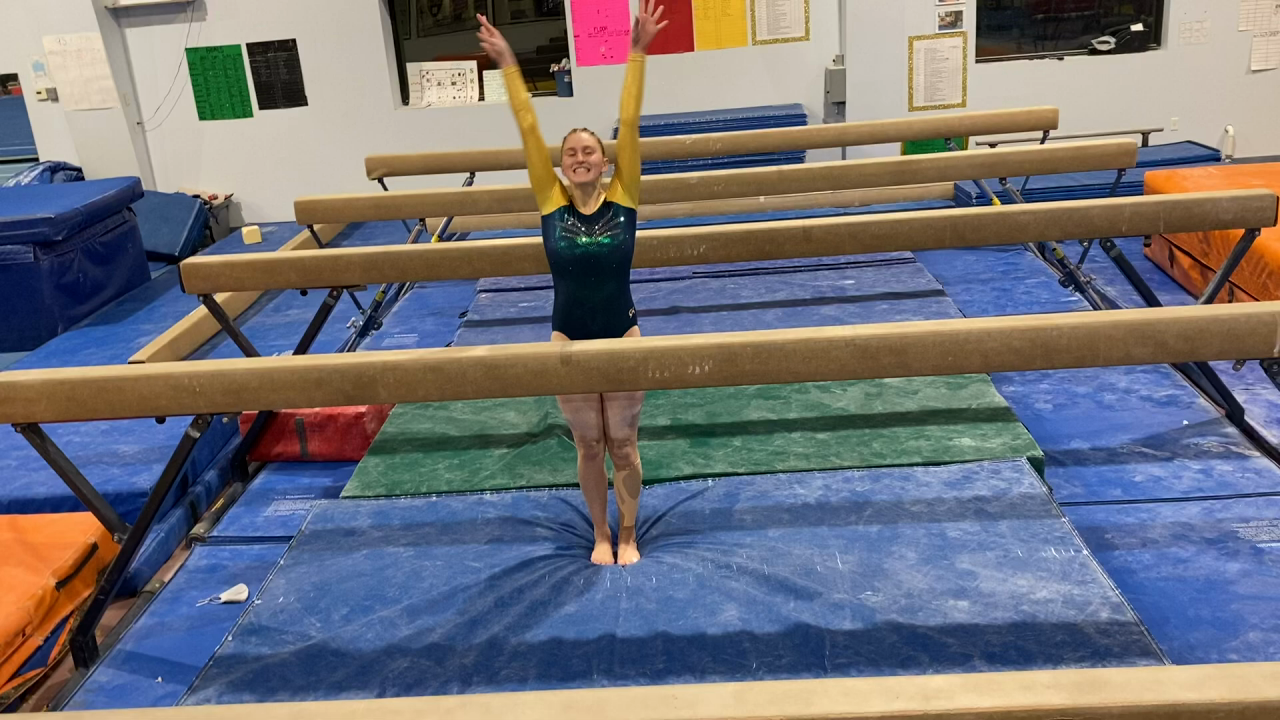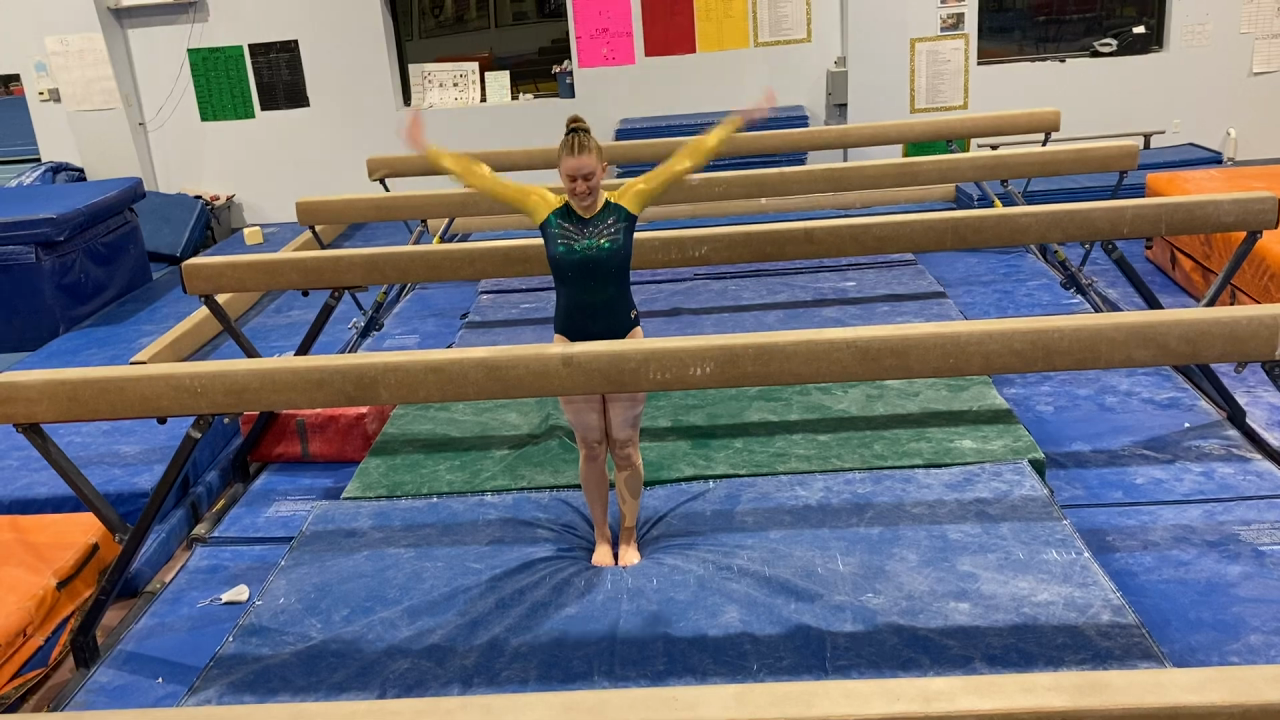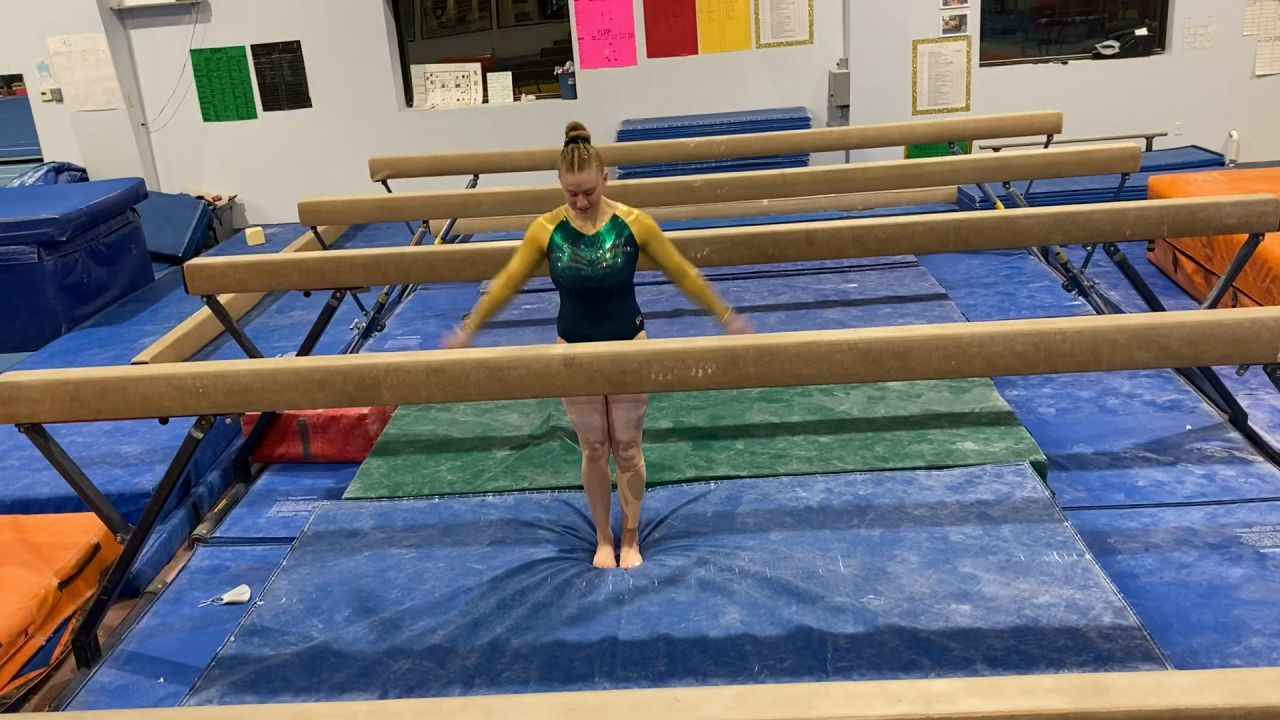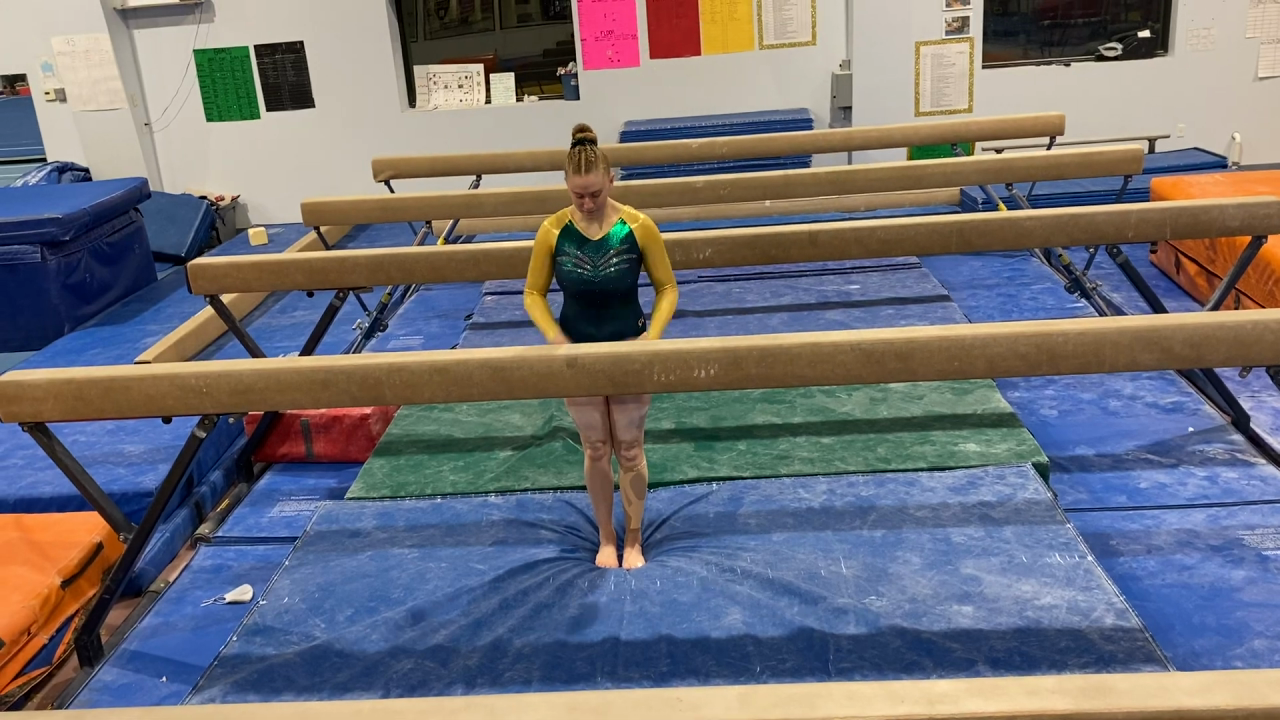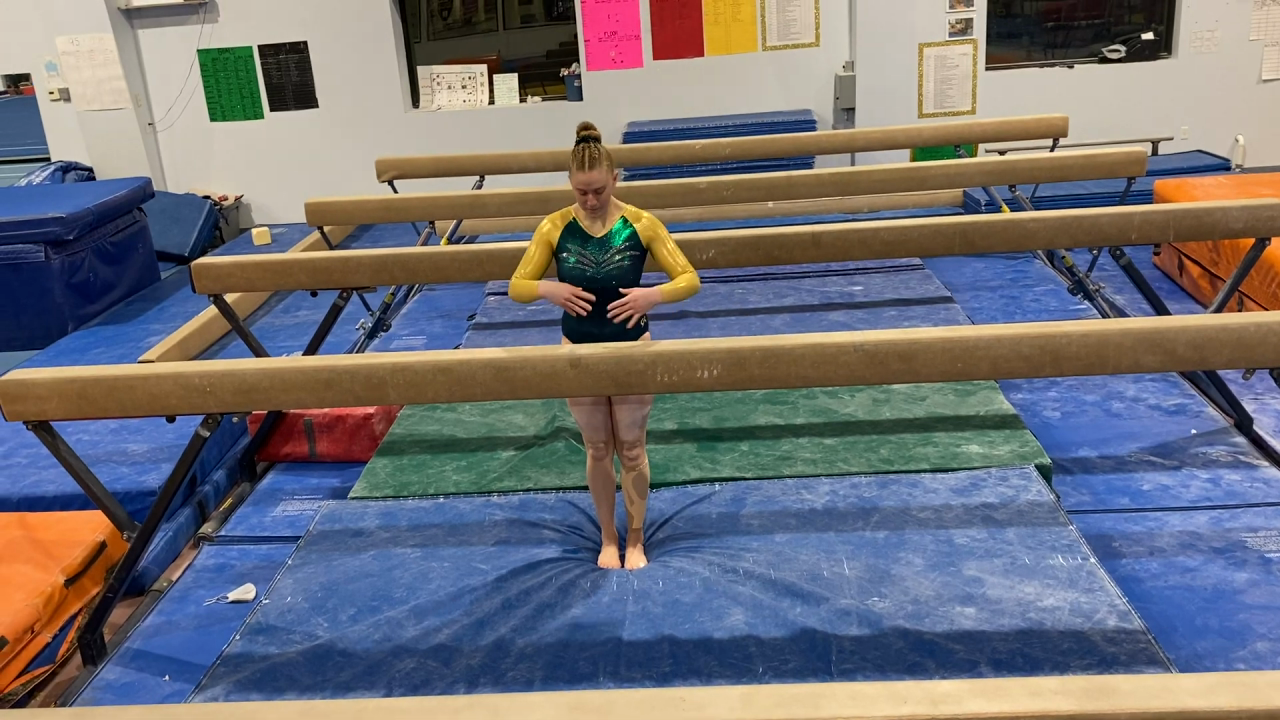
dt=0.2s
person 1, frame 1
left shoulder: (623, 201)
right shoulder: (551, 204)
left elbow: (631, 126)
right elbow: (529, 131)
left wrist: (637, 53)
right wrist: (507, 65)
left hip: (623, 345)
right hip: (567, 347)
left knee: (623, 447)
right knee: (589, 448)
left ankle: (627, 535)
right ankle: (601, 535)
person 1, frame 2
left shoulder: (626, 204)
right shoulder: (545, 209)
left elbow: (685, 163)
right elbow: (482, 178)
left wrist: (738, 121)
right wrist: (427, 151)
left hip: (625, 346)
right hip: (571, 350)
left knee: (625, 448)
right knee: (591, 449)
left ankle: (630, 536)
right ankle: (602, 536)
person 1, frame 3
left shoulder: (634, 223)
right shoulder: (546, 230)
left elbow: (682, 272)
right elbow: (509, 281)
left wrist: (725, 315)
right wrist: (470, 327)
left knee: (627, 449)
right knee: (594, 450)
left ankle: (631, 538)
right ankle: (603, 538)
person 1, frame 4
left shoulder: (639, 226)
right shoulder: (552, 231)
left elbow: (667, 289)
right elbow: (534, 294)
left wrist: (652, 339)
right wrist: (554, 338)
left hip: (629, 347)
right hip: (578, 351)
left knee: (630, 448)
right knee: (596, 449)
left ankle: (633, 538)
right ankle: (606, 537)
person 1, frame 5
left shoulder: (642, 224)
right shoulder: (554, 228)
left elbow: (690, 280)
right elbow: (517, 286)
left wrist: (654, 295)
right wrist: (548, 289)
left hip: (632, 349)
right hip: (578, 352)
left knee: (631, 449)
right knee: (598, 449)
left ankle: (635, 538)
right ankle: (608, 537)
